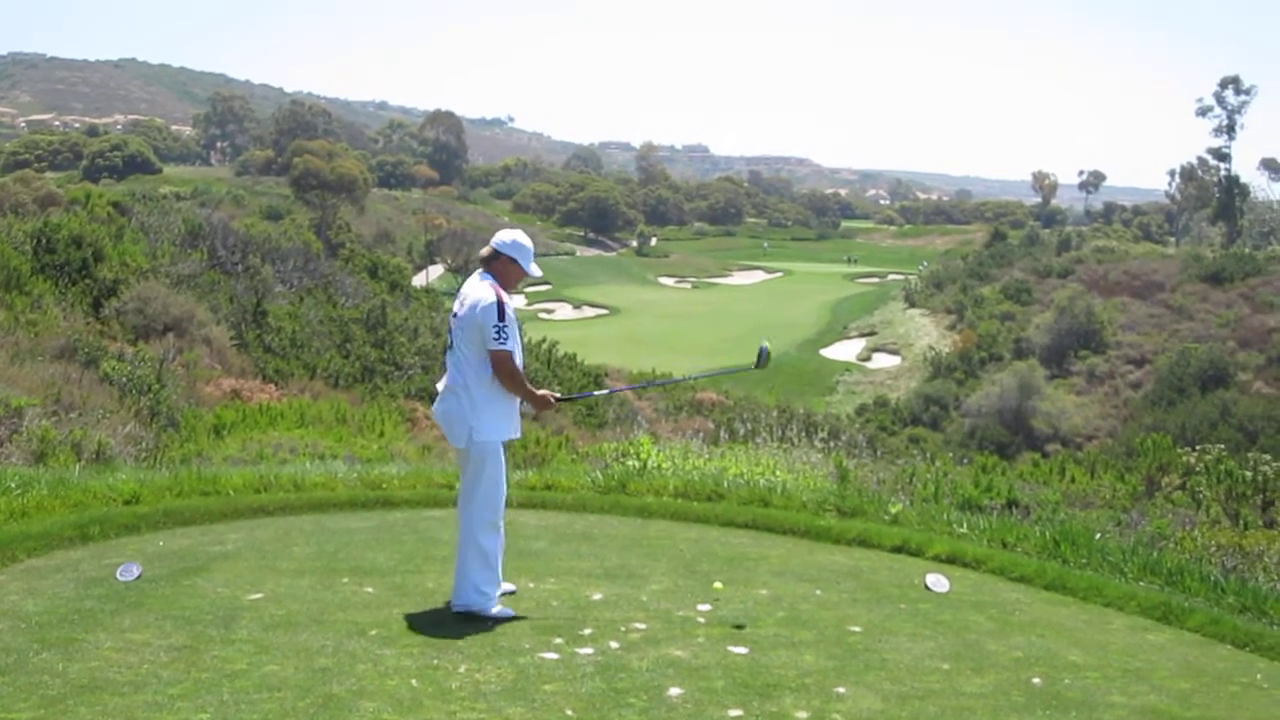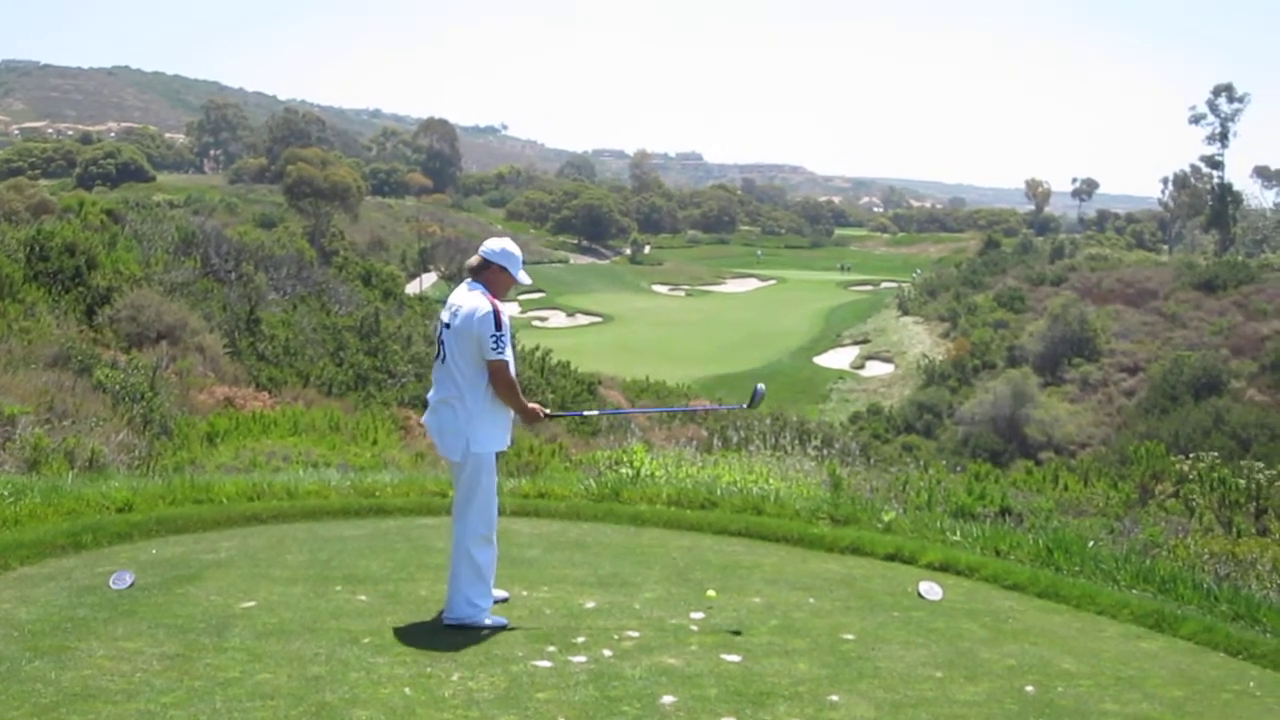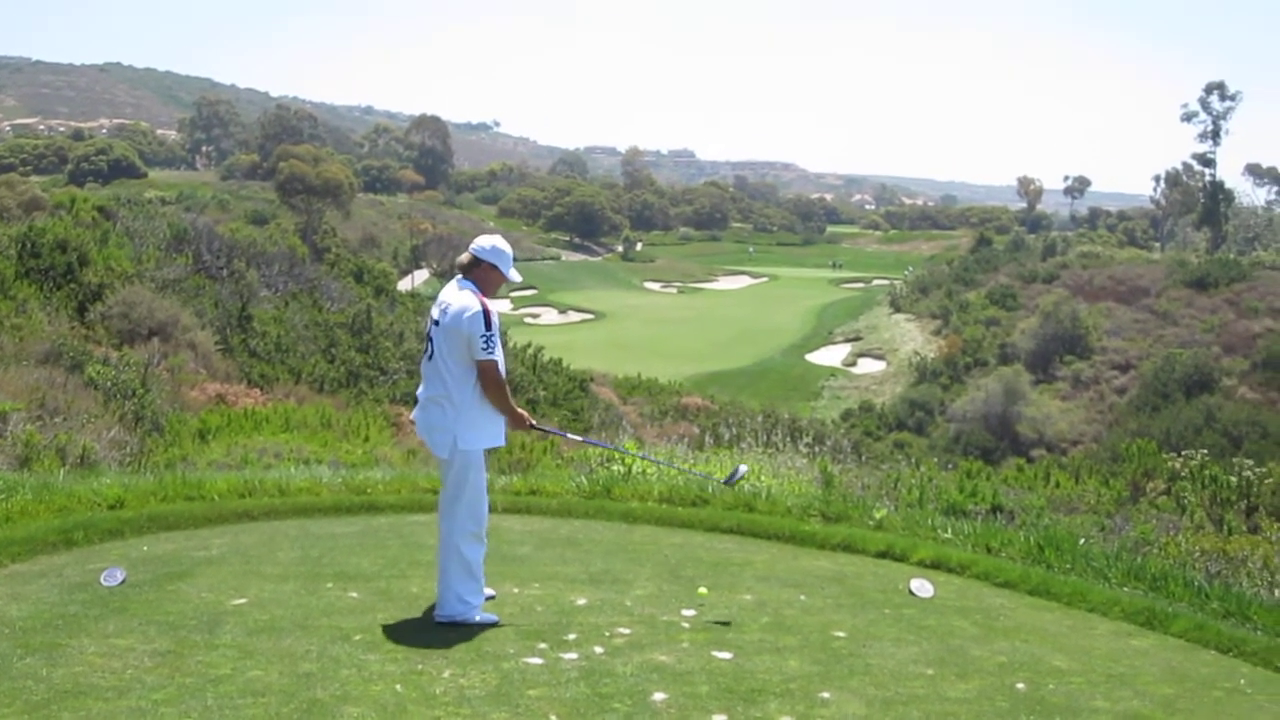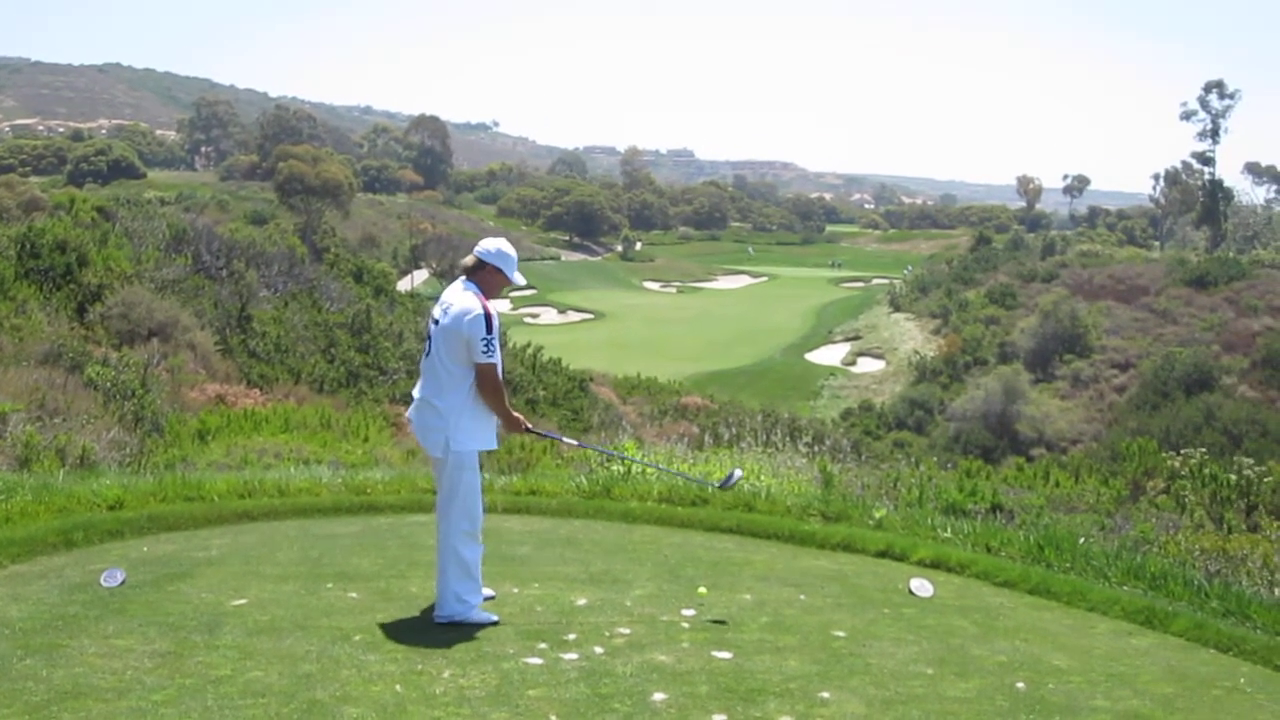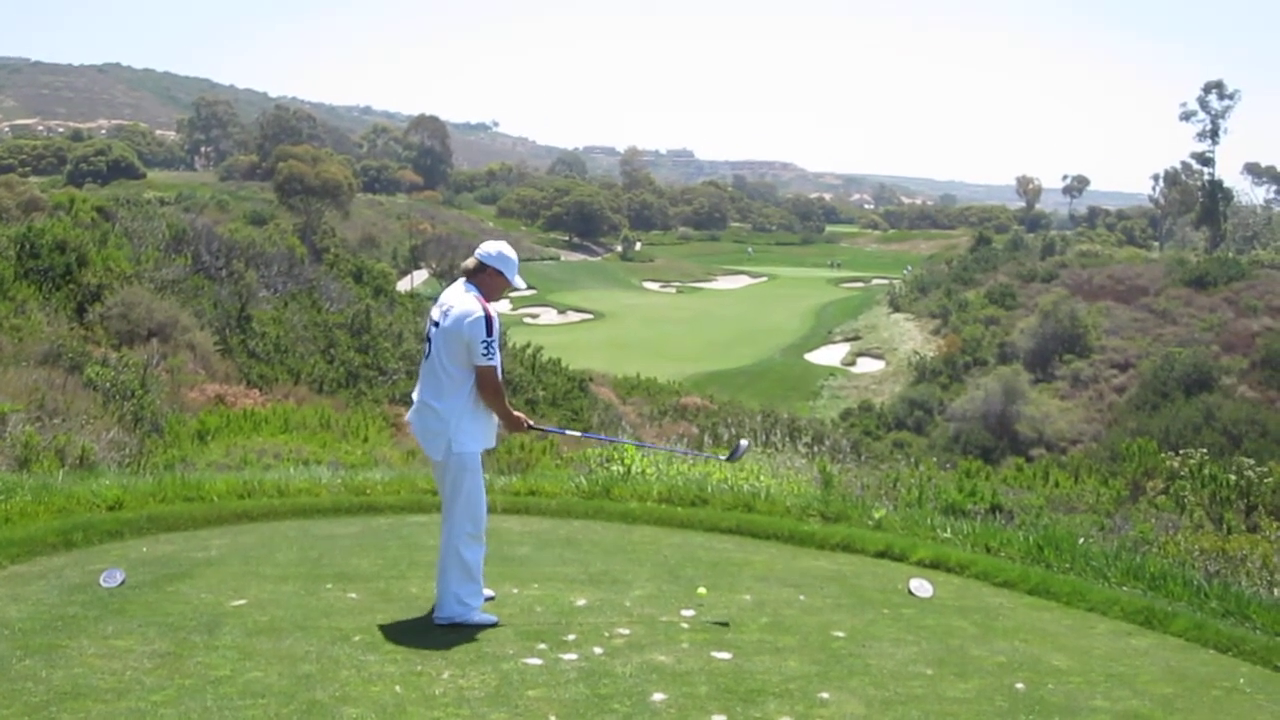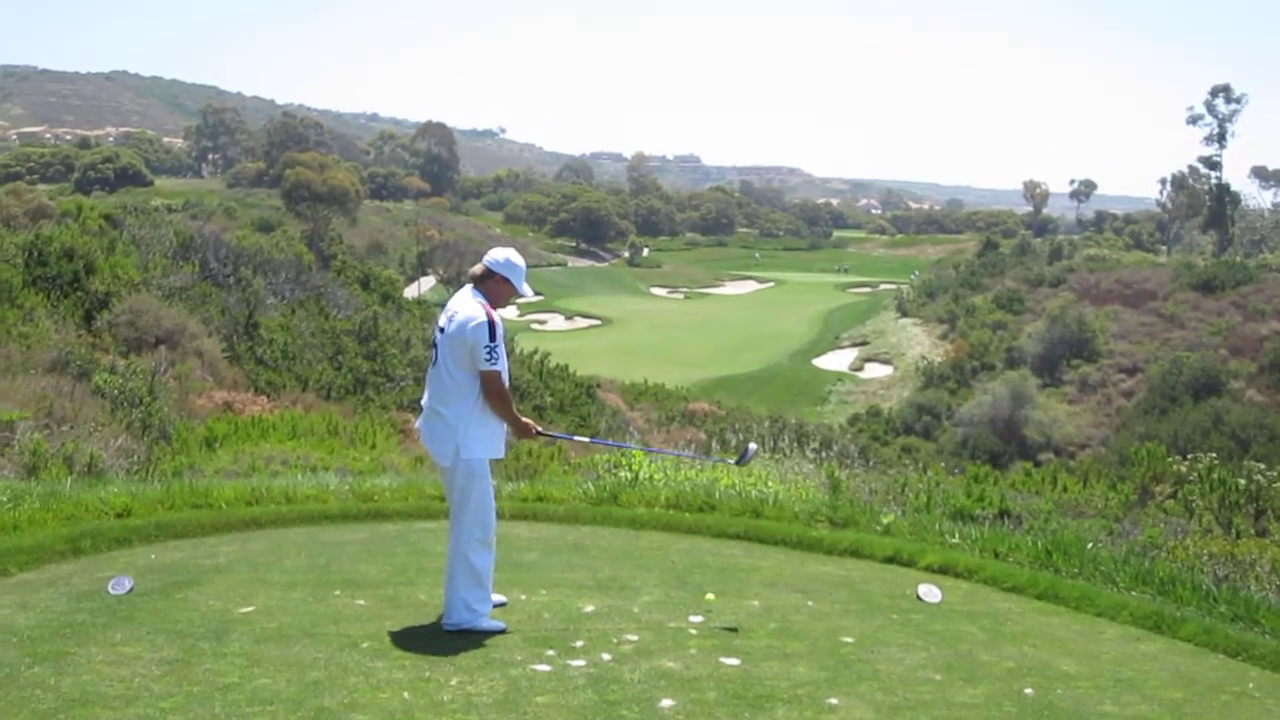
dt=0.2s
person 1, frame 1
left shoulder: (472, 288)
right shoulder: (493, 301)
right elbow: (504, 369)
left wrist: (525, 395)
right wrist: (533, 397)
left hip: (469, 410)
right hip: (479, 417)
left knee: (480, 500)
right knee: (484, 506)
left ankle: (481, 579)
right ankle: (473, 596)
person 1, frame 2
left shoulder: (458, 298)
right shoulder: (488, 311)
right elbow: (500, 379)
left wrist: (516, 407)
right wrist: (525, 409)
left hip: (457, 418)
right hip: (471, 427)
left knee: (473, 511)
right knee: (476, 517)
left ankle: (474, 589)
right ankle: (466, 608)
person 1, frame 3
left shoulder: (449, 295)
right shoulder: (478, 310)
right elbow: (490, 378)
left wrist: (504, 411)
right wrist: (513, 413)
left hip: (445, 415)
right hip: (460, 425)
left knee: (460, 509)
right knee: (466, 514)
left ankle: (463, 586)
right ankle: (456, 605)
person 1, frame 4
left shoulder: (453, 294)
right shoulder: (479, 312)
right elbow: (488, 381)
left wrist: (499, 415)
right wrist: (508, 417)
left hip: (441, 416)
right hip: (455, 426)
left knee: (456, 510)
right knee: (463, 515)
left ankle: (462, 586)
right ankle: (456, 604)
person 1, frame 5
left shoulder: (450, 296)
right shoulder: (479, 314)
right elbow: (487, 383)
left wrist: (499, 414)
right wrist: (508, 417)
left hip: (441, 418)
right hip: (455, 428)
left knee: (462, 511)
right knee: (467, 516)
left ankle: (464, 586)
right ankle: (456, 606)
person 1, frame 6
left shoulder: (459, 302)
right shoulder: (484, 319)
right elbow: (493, 388)
left wrist: (508, 421)
right wrist: (517, 423)
left hip: (452, 425)
right hip: (464, 434)
left knee: (473, 517)
right knee: (475, 522)
left ankle: (474, 592)
right ankle: (464, 612)
